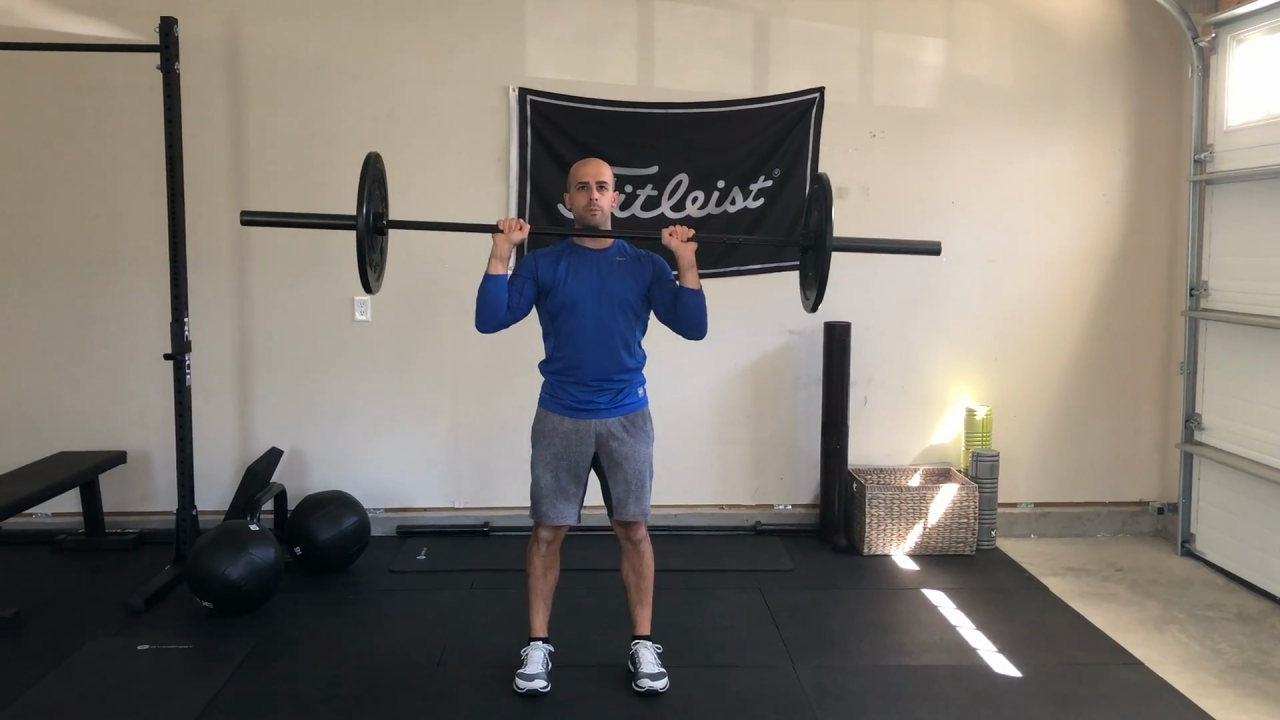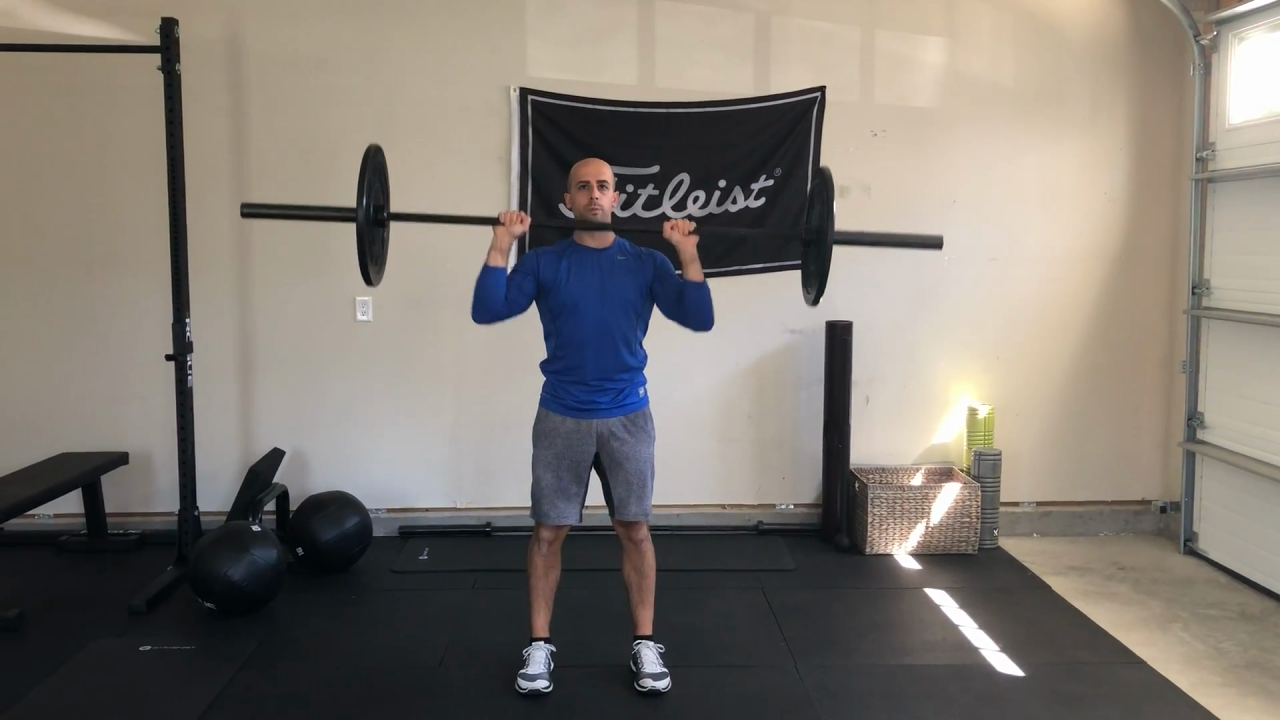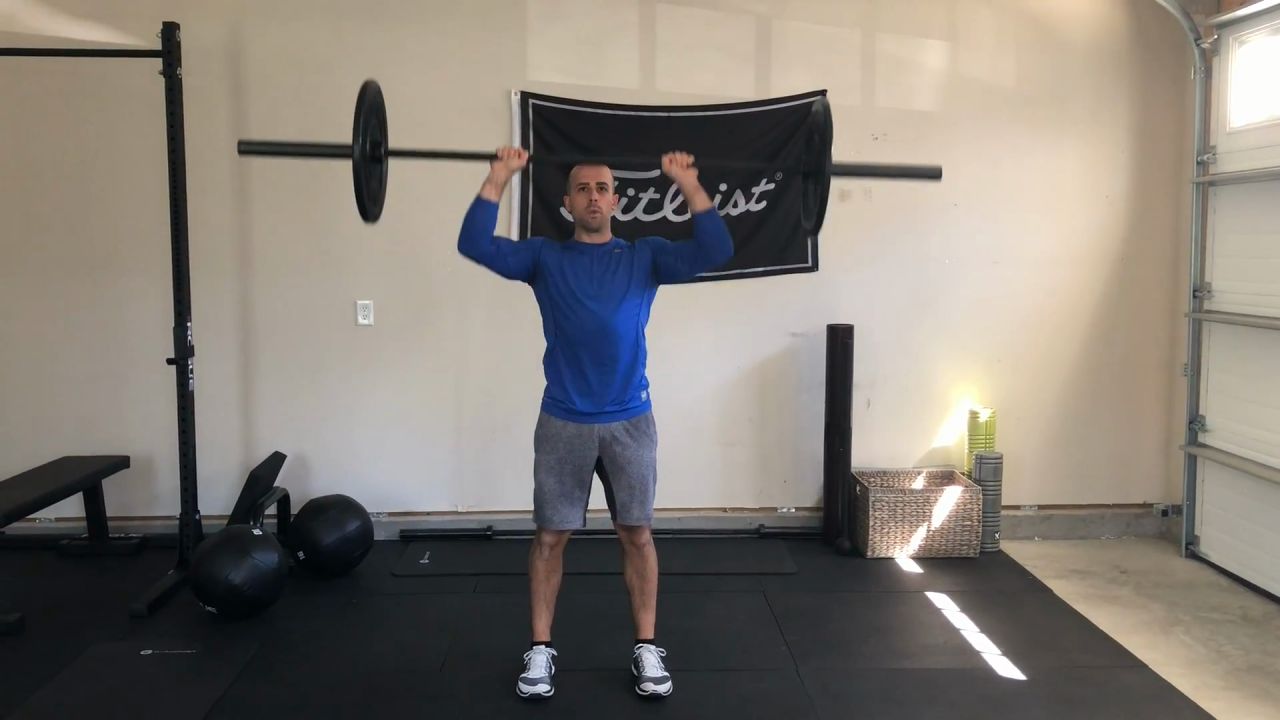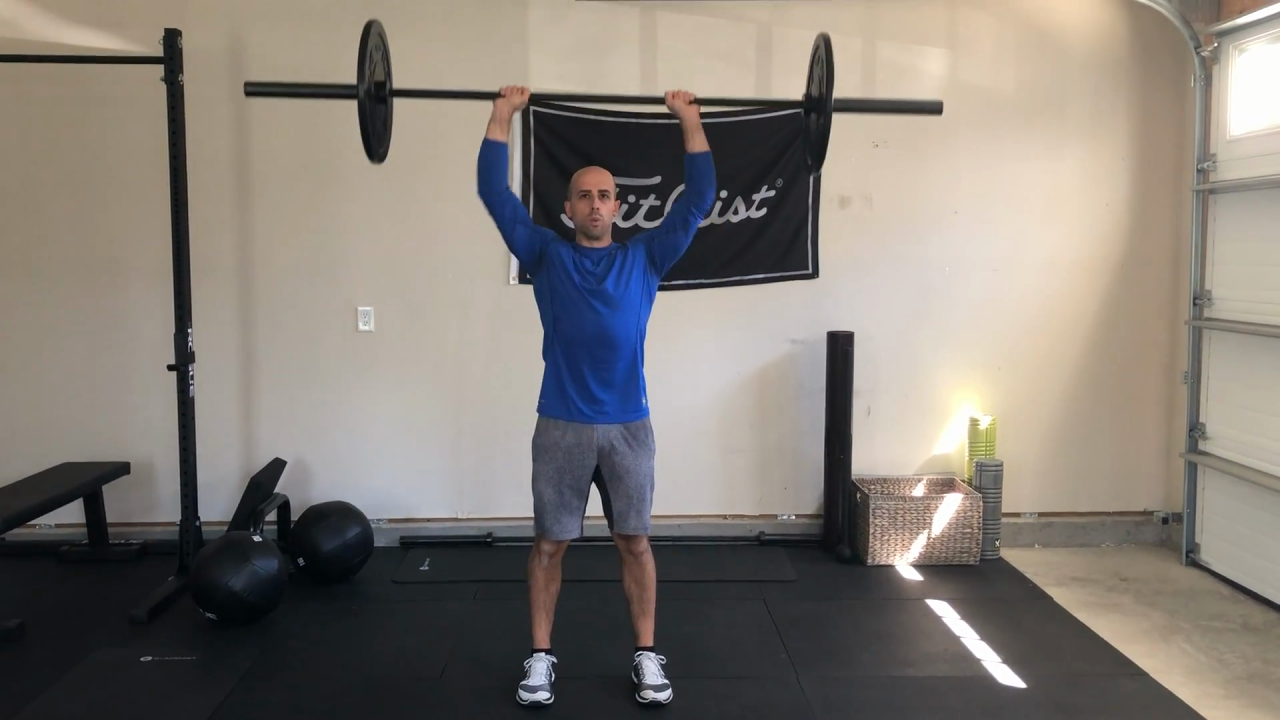
dt=0.3s
person 1, frame 1
left shoulder: (646, 264)
right shoulder: (542, 263)
left elbow: (693, 327)
right elbow: (489, 320)
left wrist: (686, 262)
right wrist: (500, 254)
left hip: (627, 417)
right hip: (559, 417)
left knee: (633, 530)
right knee: (547, 532)
left ankle: (642, 645)
right ankle: (537, 645)
person 1, frame 2
left shoulder: (647, 263)
right shoulder: (543, 262)
left elbow: (699, 318)
right elbow: (486, 310)
left wrist: (689, 253)
right wrist: (500, 247)
left hip: (628, 416)
right hip: (561, 417)
left knee: (635, 529)
right knee: (548, 531)
left ankle: (645, 644)
right ankle: (539, 645)
person 1, frame 3
left shoulder: (646, 257)
right shoulder: (545, 257)
left elbow: (716, 249)
right elbow: (474, 242)
left wrist: (689, 185)
right wrist: (499, 177)
left hip: (631, 419)
right hip: (562, 421)
left knee: (636, 533)
right knee: (550, 536)
left ankle: (646, 648)
right ankle: (540, 650)
person 1, frame 4
left shoulder: (646, 257)
right shoulder: (546, 255)
left elbow: (699, 197)
right elbow: (492, 190)
left wrist: (690, 122)
right wrist: (502, 115)
left hip: (629, 428)
right hip: (561, 429)
left knee: (634, 542)
right knee: (549, 545)
left ankle: (646, 656)
right ankle: (541, 656)
